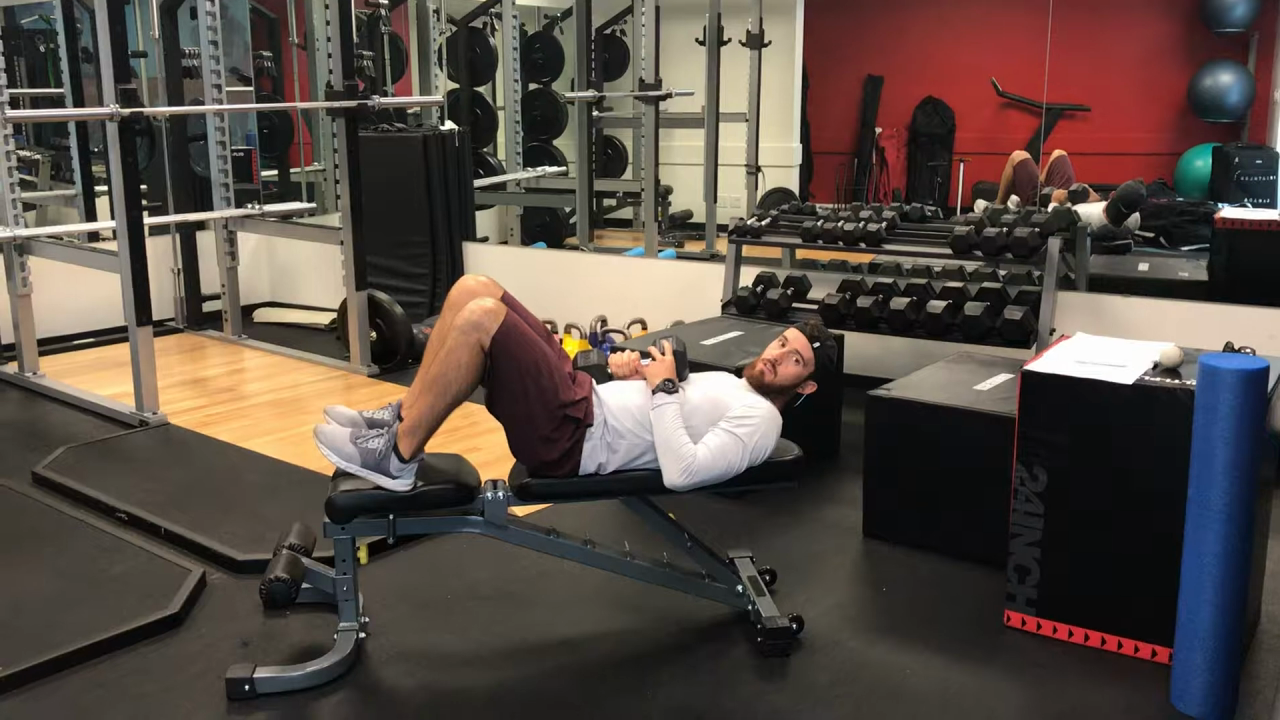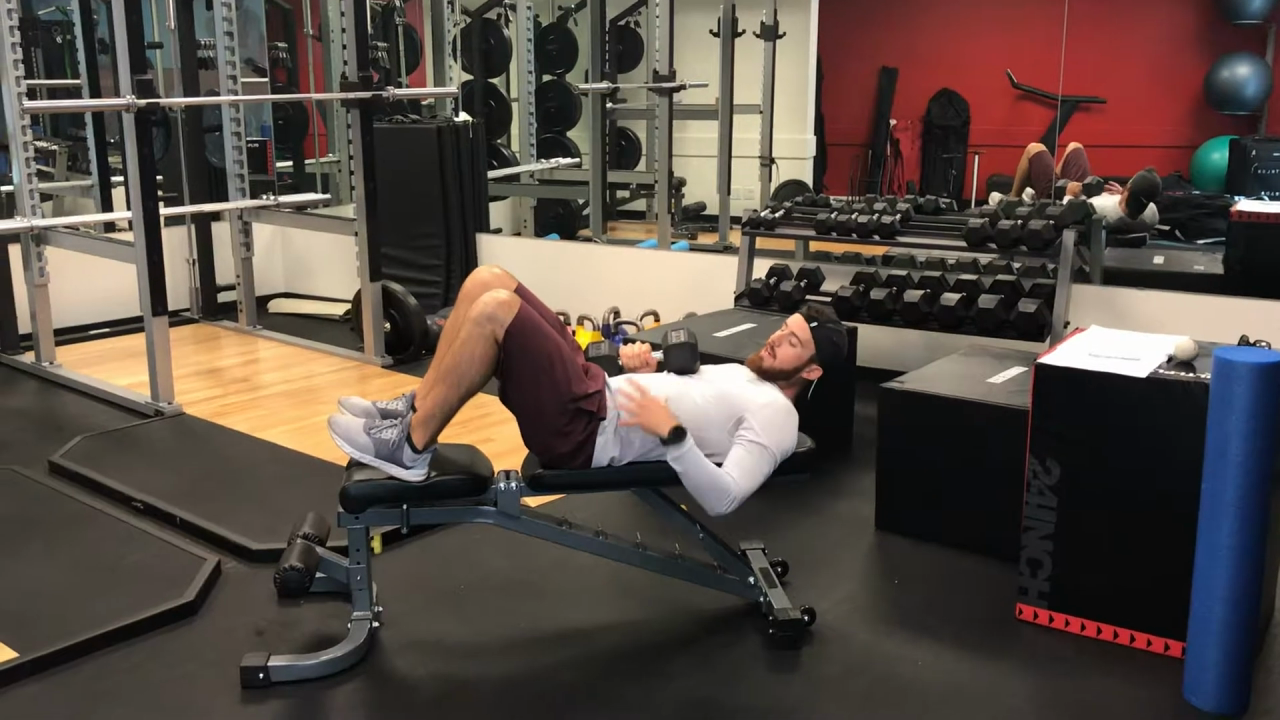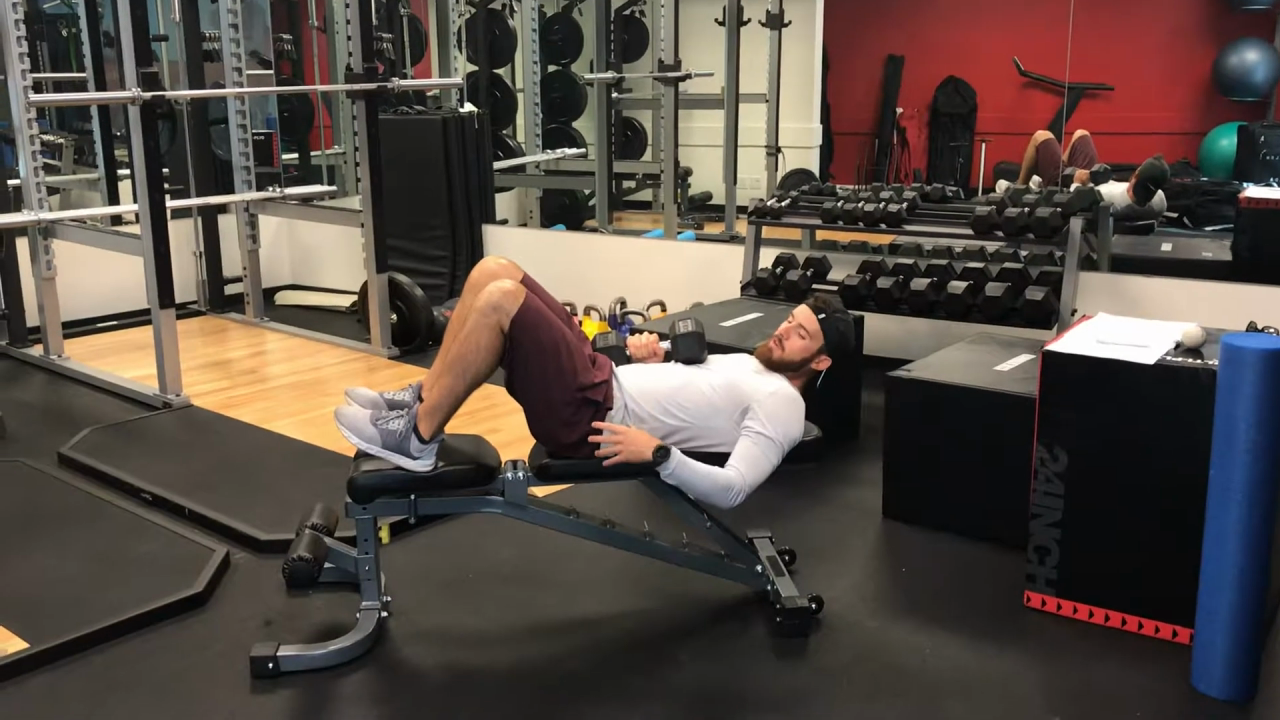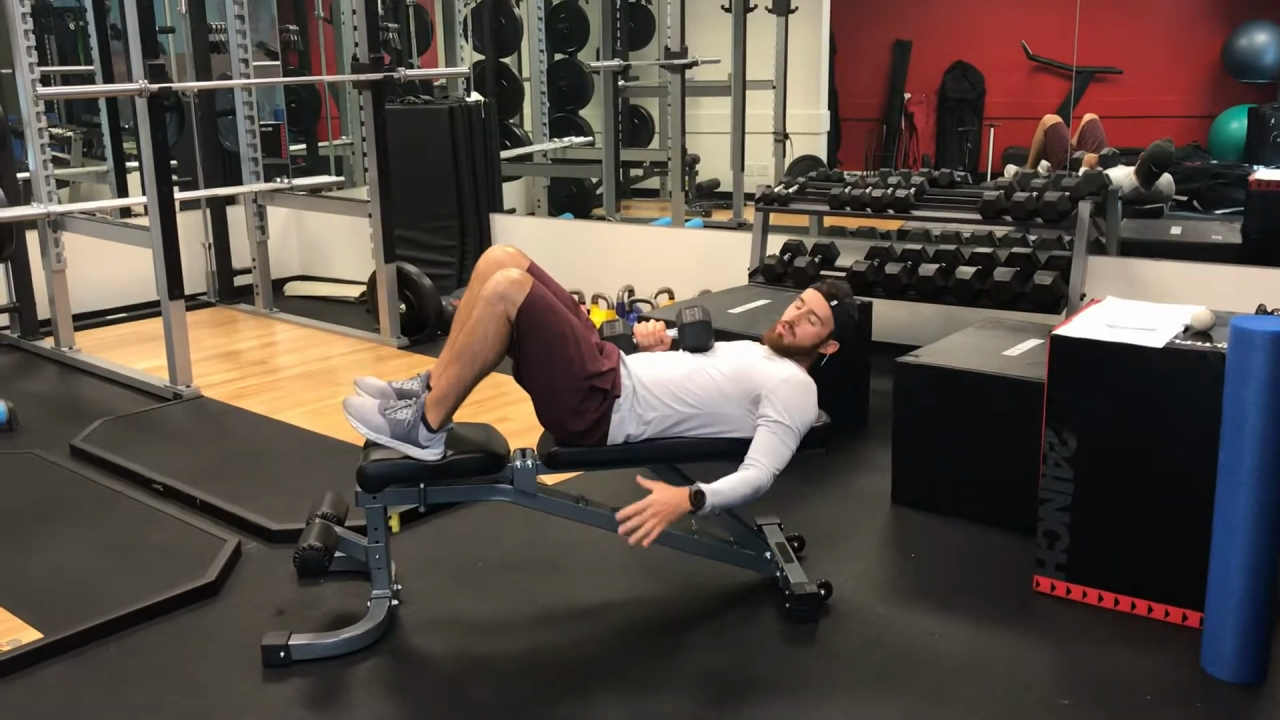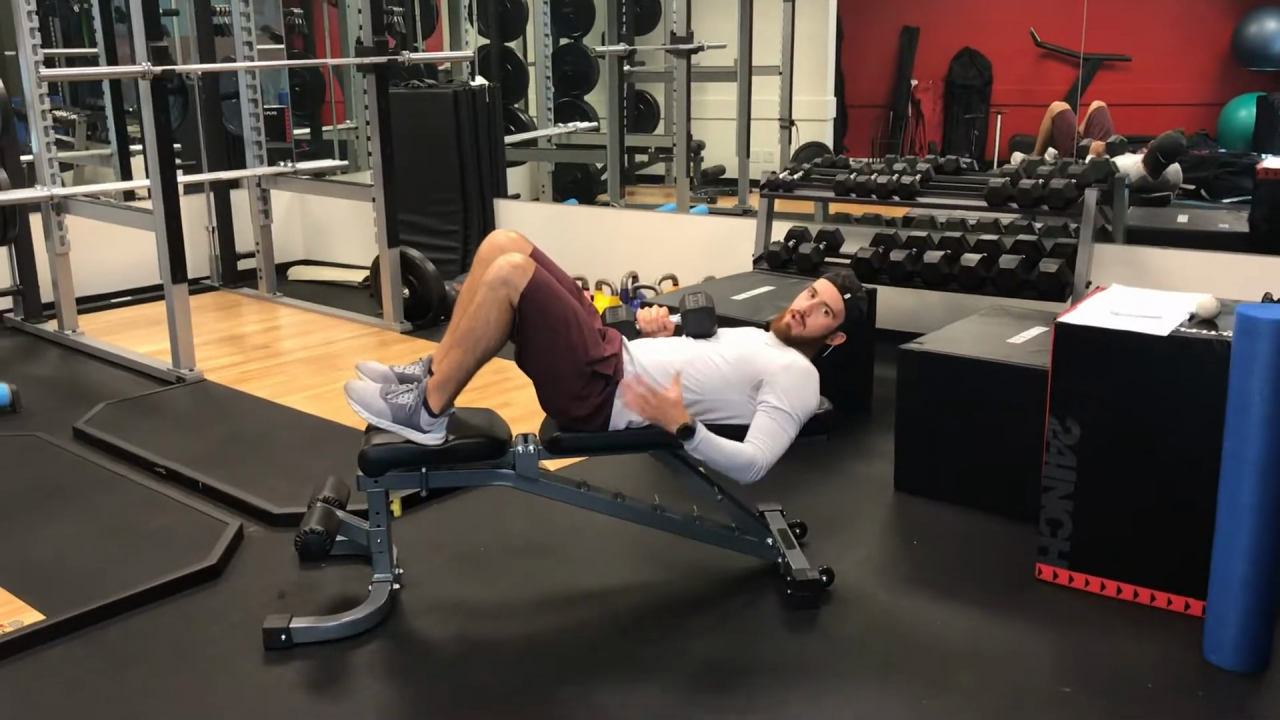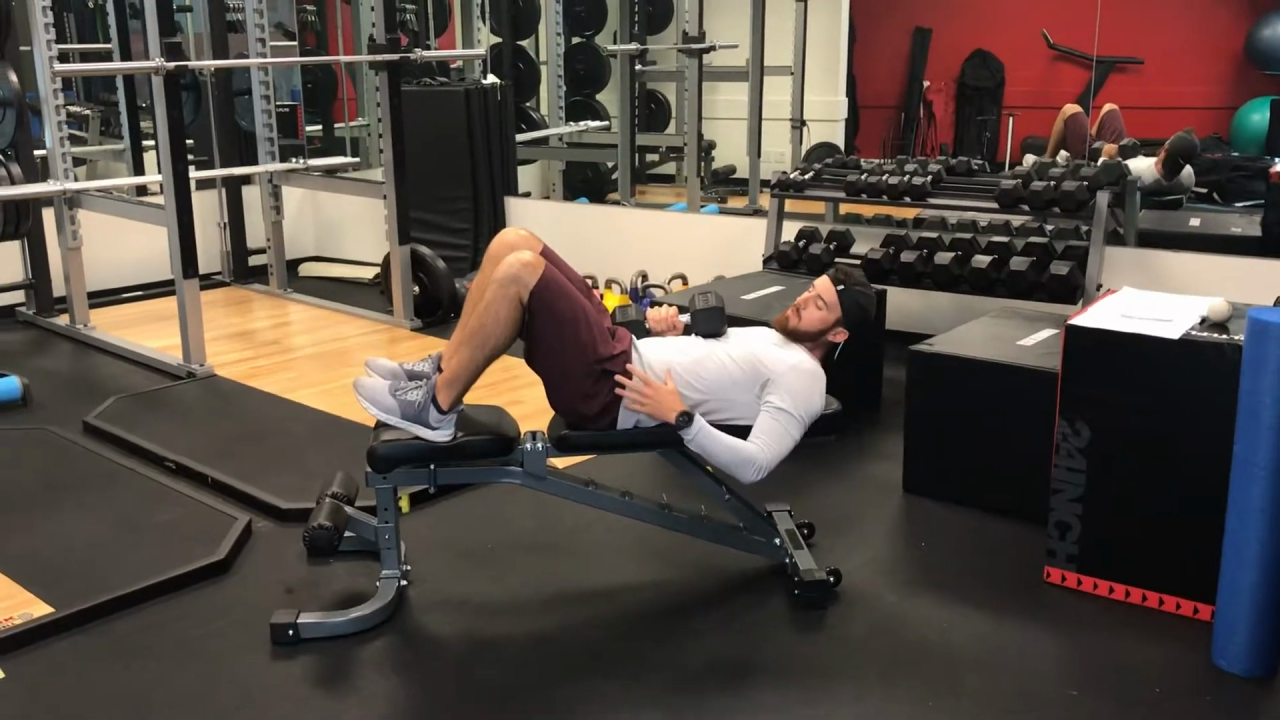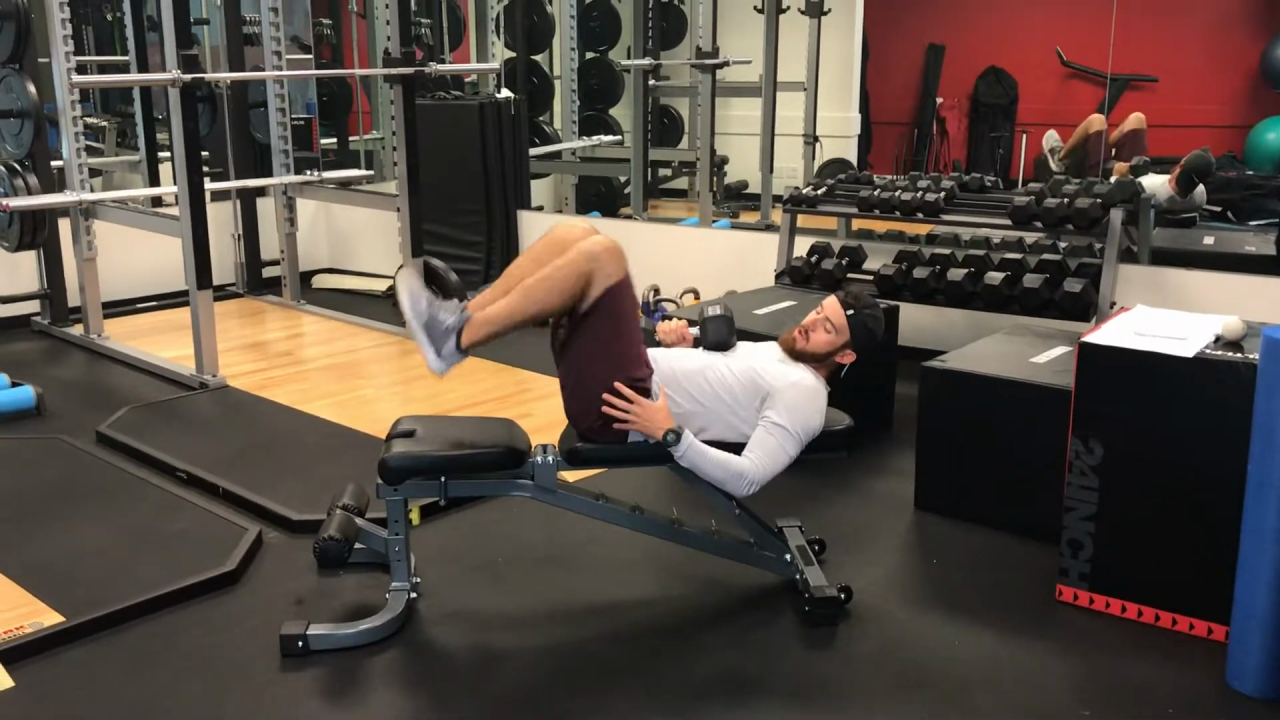
dt=0.7s
person 1, frame 1
left shoulder: (759, 420)
right shoulder: (728, 385)
left elbow: (681, 473)
left wrist: (664, 388)
right wrist: (635, 368)
left hip: (572, 439)
right hip: (582, 400)
left knee: (481, 317)
right knee: (474, 288)
left ankle: (397, 455)
right ankle: (403, 417)
person 1, frame 2
left shoulder: (773, 414)
right shoulder: (742, 377)
left elbow: (721, 497)
left wrist: (673, 433)
right wrist: (645, 363)
left hip: (586, 432)
right hip: (594, 395)
left knee: (496, 309)
right knee: (488, 280)
left ankle: (410, 446)
right ankle: (415, 408)
person 1, frame 3
left shoulder: (780, 405)
right shoulder: (748, 366)
left elbow: (732, 488)
left wrist: (658, 452)
right wrist: (652, 357)
left hip: (592, 419)
right hip: (605, 384)
left knee: (501, 298)
right knee: (494, 270)
left ankle: (417, 437)
right ankle: (421, 400)
person 1, frame 4
left shoulder: (792, 390)
right shoulder: (754, 354)
left elbow: (757, 474)
left wrist: (688, 499)
right wrist: (656, 347)
left hip: (602, 409)
right hip: (612, 371)
left knee: (506, 288)
right knee: (502, 260)
left ankle: (425, 425)
right ankle: (429, 391)
person 1, frame 5
left shoulder: (795, 377)
right shoulder: (758, 340)
left elbow: (751, 464)
left wrist: (681, 425)
right wrist: (661, 330)
left hip: (602, 397)
right hip: (614, 357)
left knee: (510, 273)
right knee: (504, 244)
left ankle: (427, 410)
right ankle: (431, 373)
person 1, frame 6
left shoulder: (800, 378)
right shoulder: (770, 339)
left elbow: (753, 464)
left wrist: (680, 417)
right wrist: (671, 331)
left hip: (610, 396)
right hip: (621, 355)
left knee: (520, 271)
right knee: (514, 242)
left ankle: (437, 406)
right ankle: (442, 369)
person 1, frame 7
left shoulder: (802, 396)
right shoulder: (776, 355)
left elbow: (747, 478)
left wrist: (670, 434)
right wrist: (682, 344)
left hip: (615, 406)
right hip: (635, 378)
left knee: (602, 253)
right knee: (577, 234)
left ankle: (456, 340)
right ankle: (460, 322)
